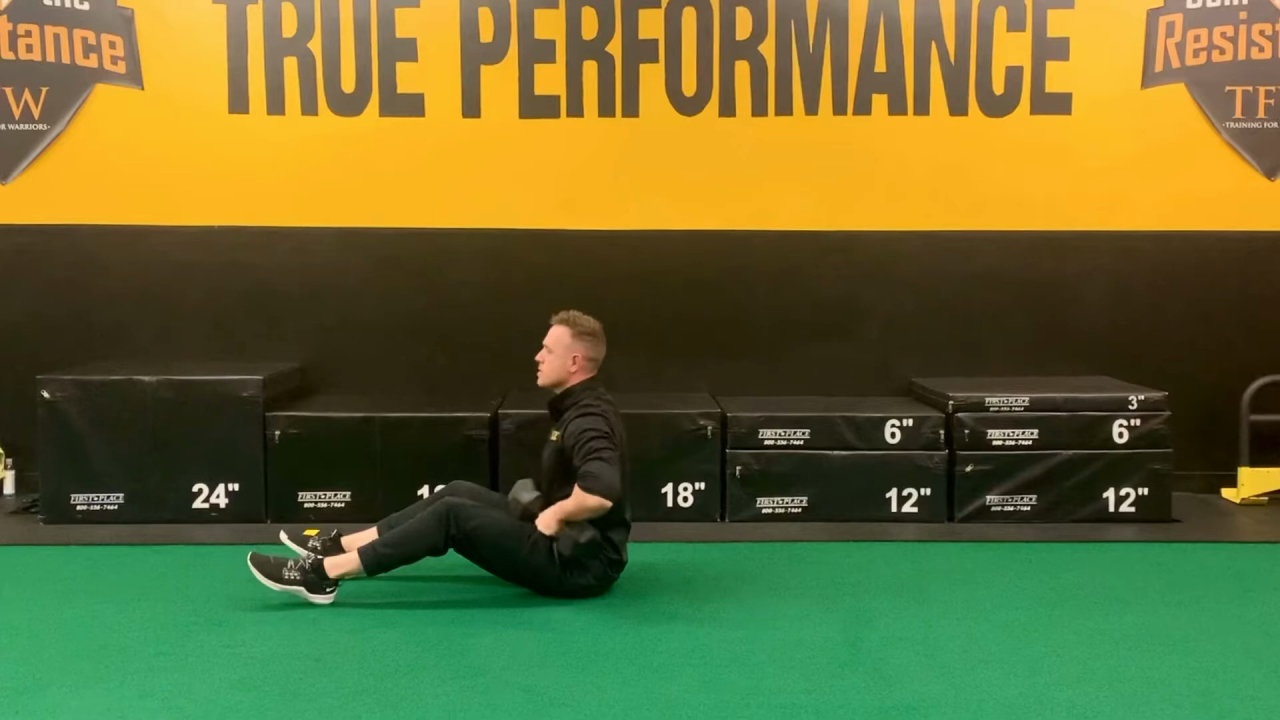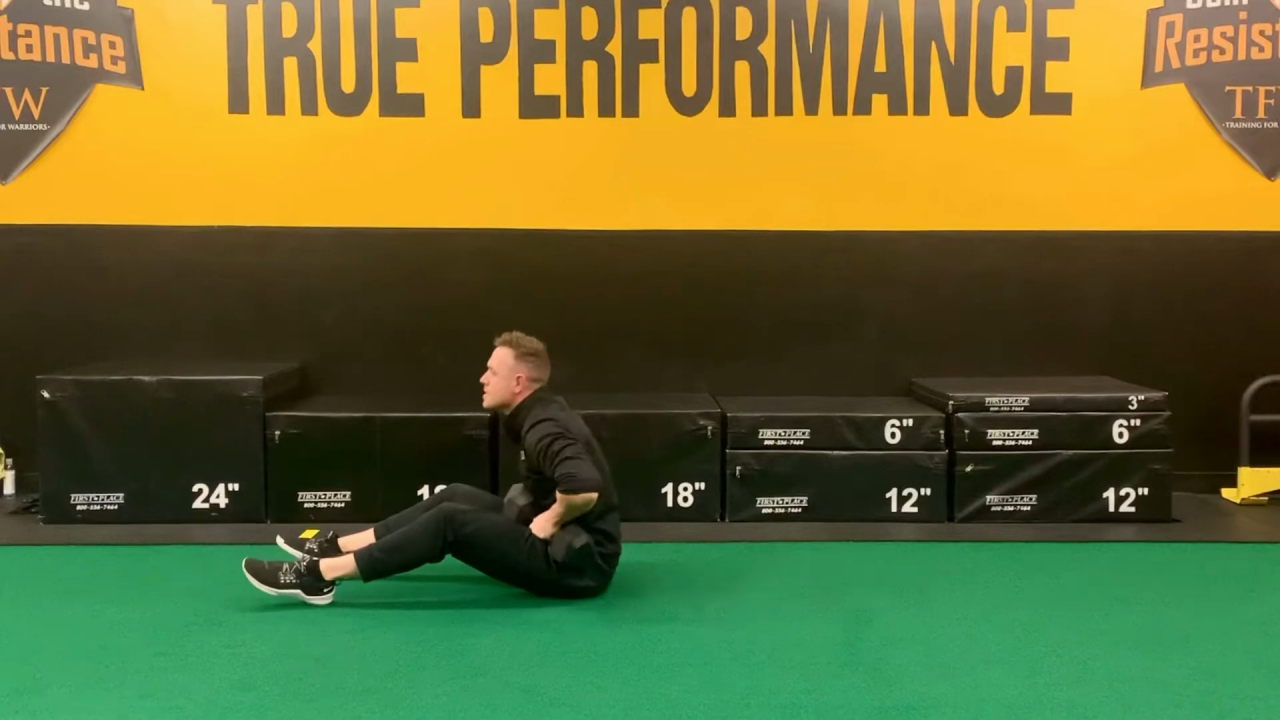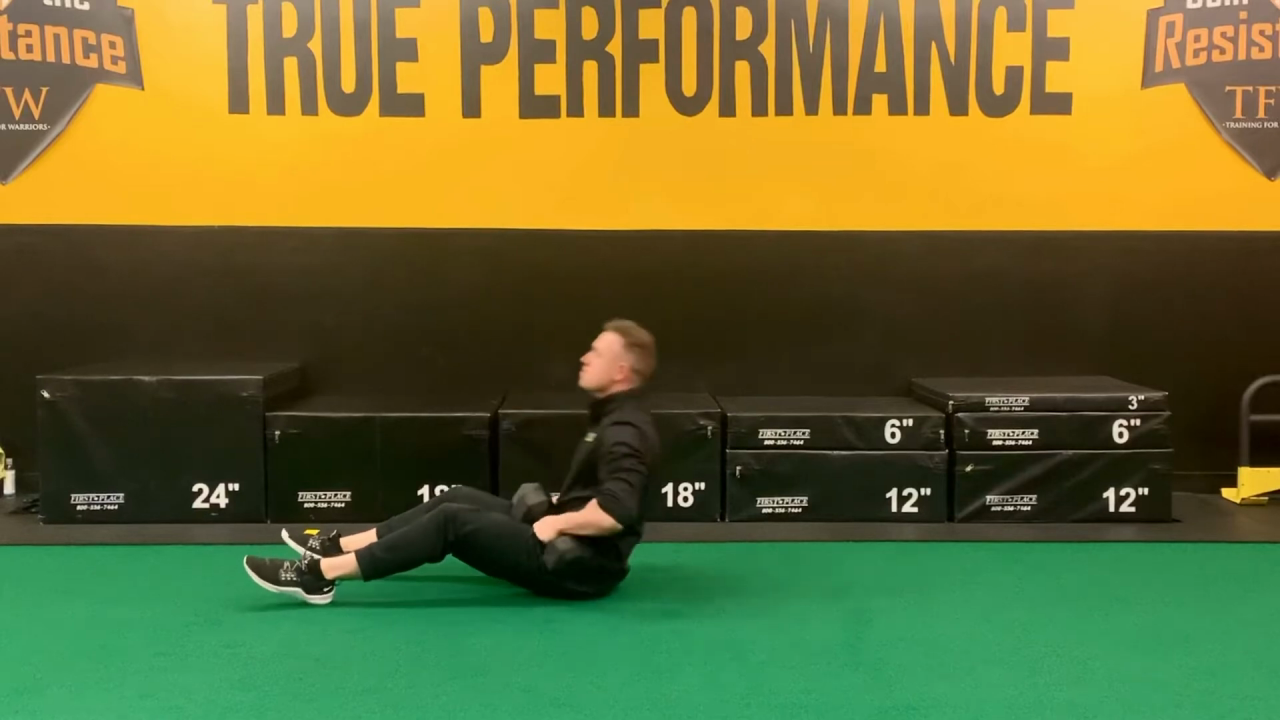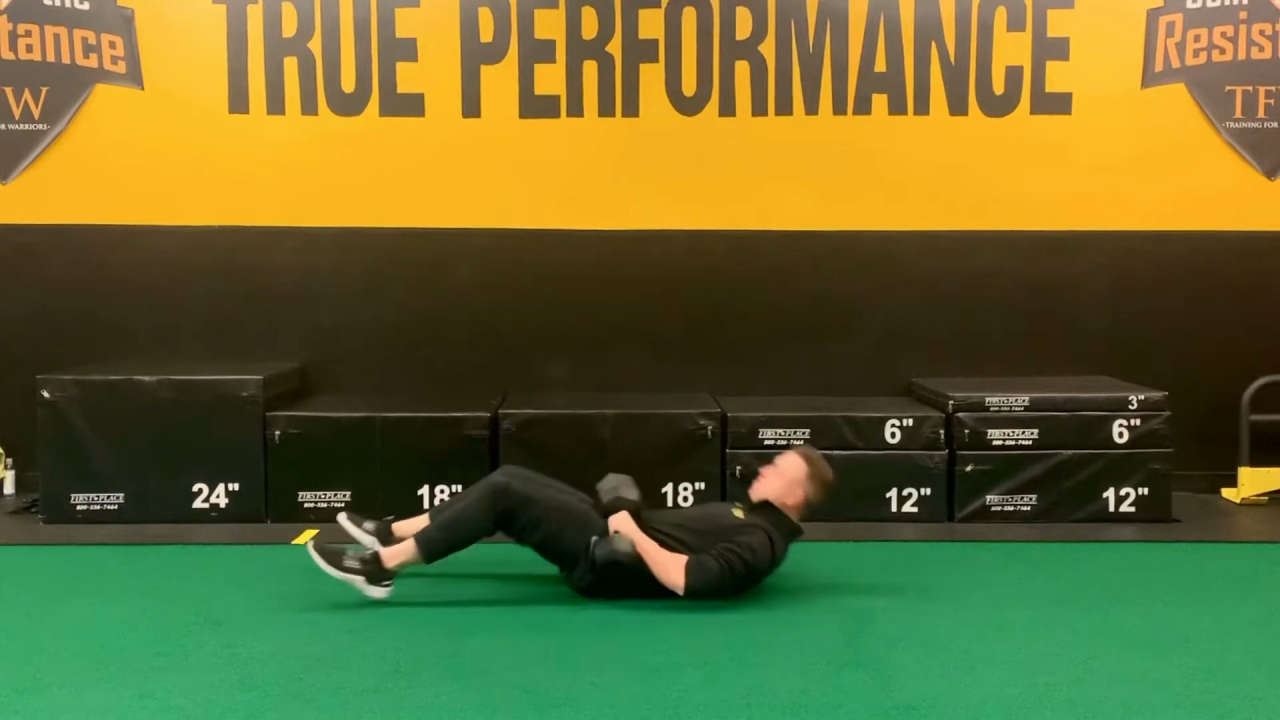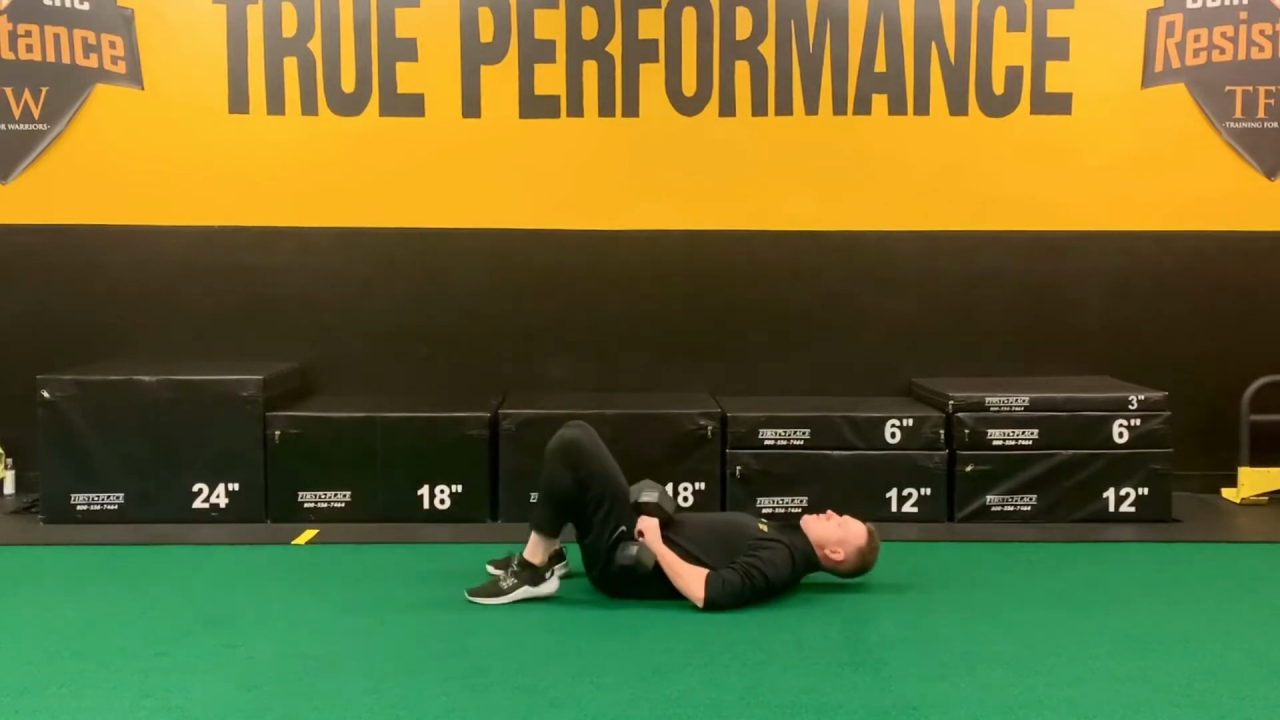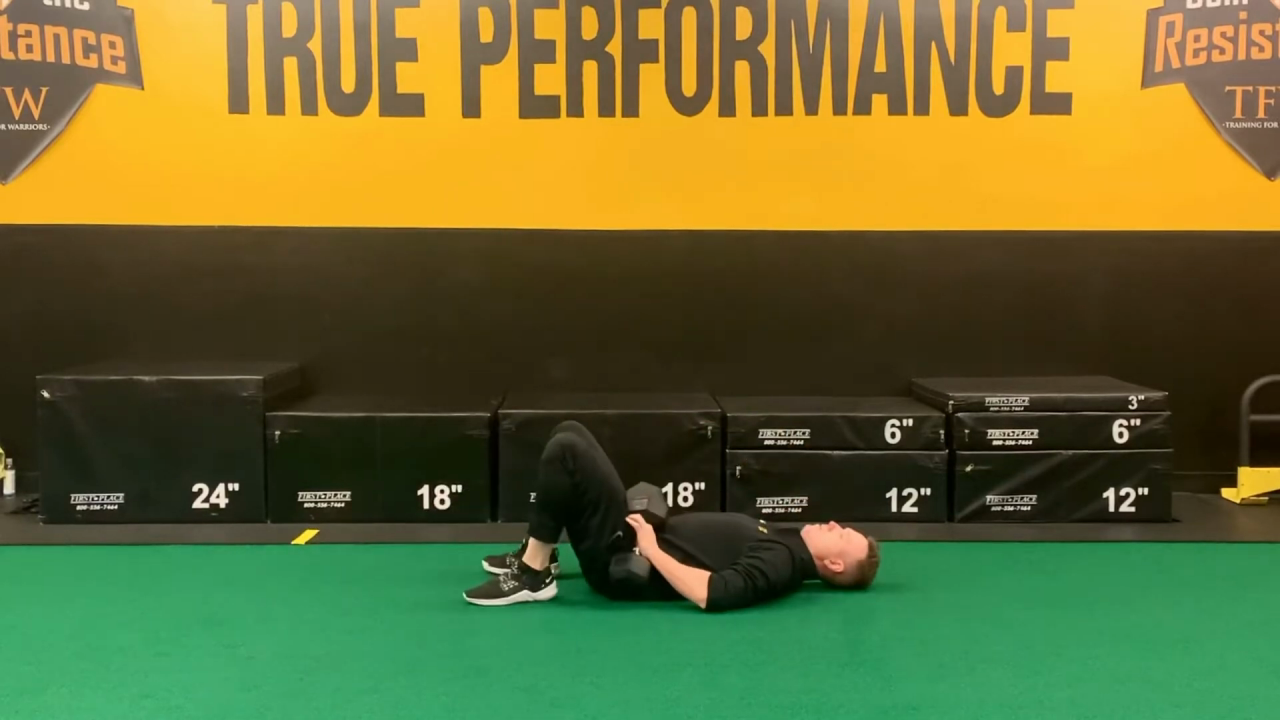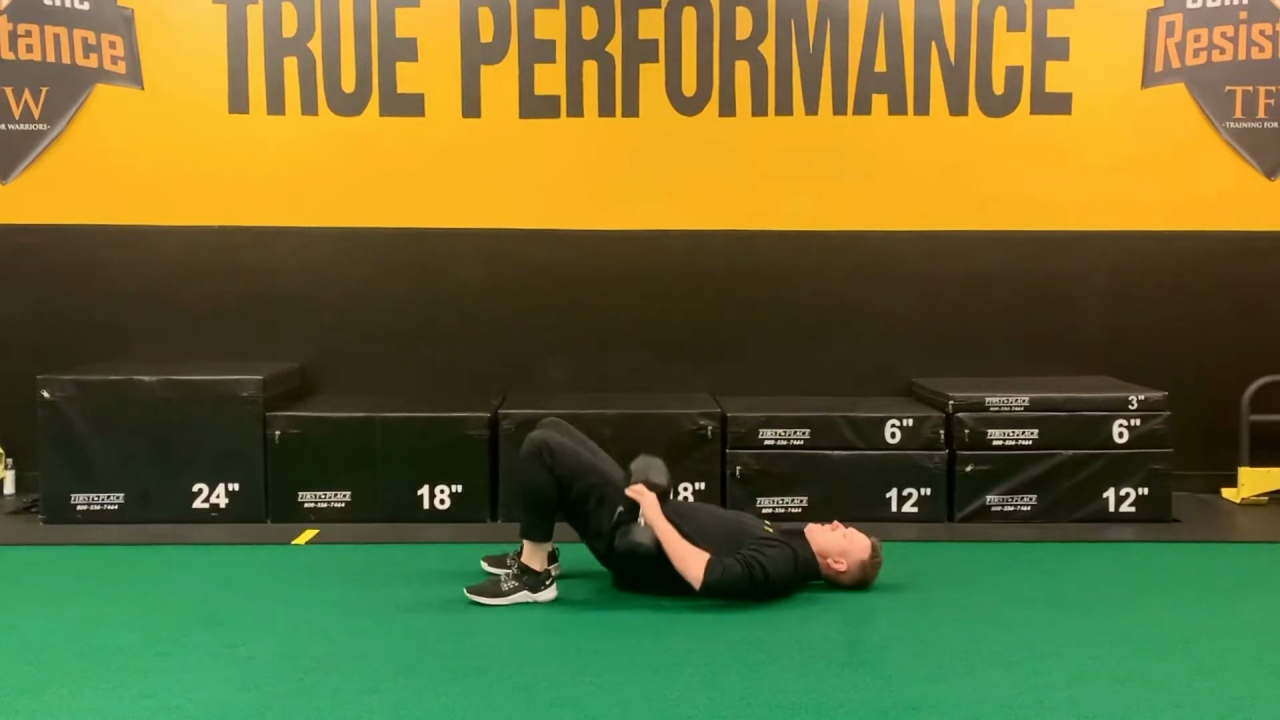
dt=0.4s
person 1, frame 1
left shoulder: (587, 420)
right shoulder: (583, 405)
left elbow: (601, 494)
left wrist: (557, 515)
right wrist: (547, 503)
left hip: (579, 566)
right hip: (572, 548)
left knee: (451, 515)
right knee: (458, 493)
left ankle: (323, 574)
right ankle: (340, 546)
person 1, frame 2
left shoulder: (542, 430)
right shoulder: (544, 410)
left elbow: (584, 487)
left wrist: (553, 520)
right wrist: (540, 512)
left hip: (576, 564)
right hip: (569, 546)
left knee: (448, 521)
right knee: (455, 497)
left ankle: (318, 576)
right ankle: (337, 546)
person 1, frame 3
left shoulder: (624, 432)
right shoulder: (617, 415)
left elbow: (617, 514)
left wrist: (558, 523)
right wrist: (555, 509)
left hip: (580, 568)
left knee: (451, 522)
right knee: (459, 498)
left ankle: (320, 575)
right ankle: (338, 546)
person 1, frame 4
left shoulder: (762, 542)
right shoulder: (759, 513)
left elbow: (688, 580)
left wrist: (634, 534)
right wrist: (631, 520)
left hip: (604, 559)
right hip: (624, 536)
left knee: (503, 490)
right knee: (512, 477)
left ankle: (380, 566)
right ankle: (392, 533)
person 1, frame 5
left shoulder: (781, 562)
right shoulder: (785, 536)
left elbow: (708, 592)
left wrist: (657, 545)
right wrist: (657, 524)
right hip: (636, 533)
left knee: (569, 447)
right knee: (576, 434)
left ankle: (534, 569)
right ankle: (545, 555)
person 1, frame 6
left shoulder: (781, 566)
right shoulder: (781, 542)
left elbow: (712, 594)
left wrist: (652, 551)
right wrist: (652, 528)
left hip: (622, 557)
right hip: (637, 534)
left knee: (565, 451)
right knee: (571, 433)
left ankle: (532, 574)
right ankle: (538, 554)
person 1, frame 7
left shoulder: (783, 566)
right shoulder: (785, 542)
left elbow: (707, 577)
left wrist: (656, 520)
right wrist: (652, 510)
right hip: (640, 516)
left knee: (542, 448)
right knee: (551, 431)
left ankle: (532, 574)
right ankle: (538, 553)
